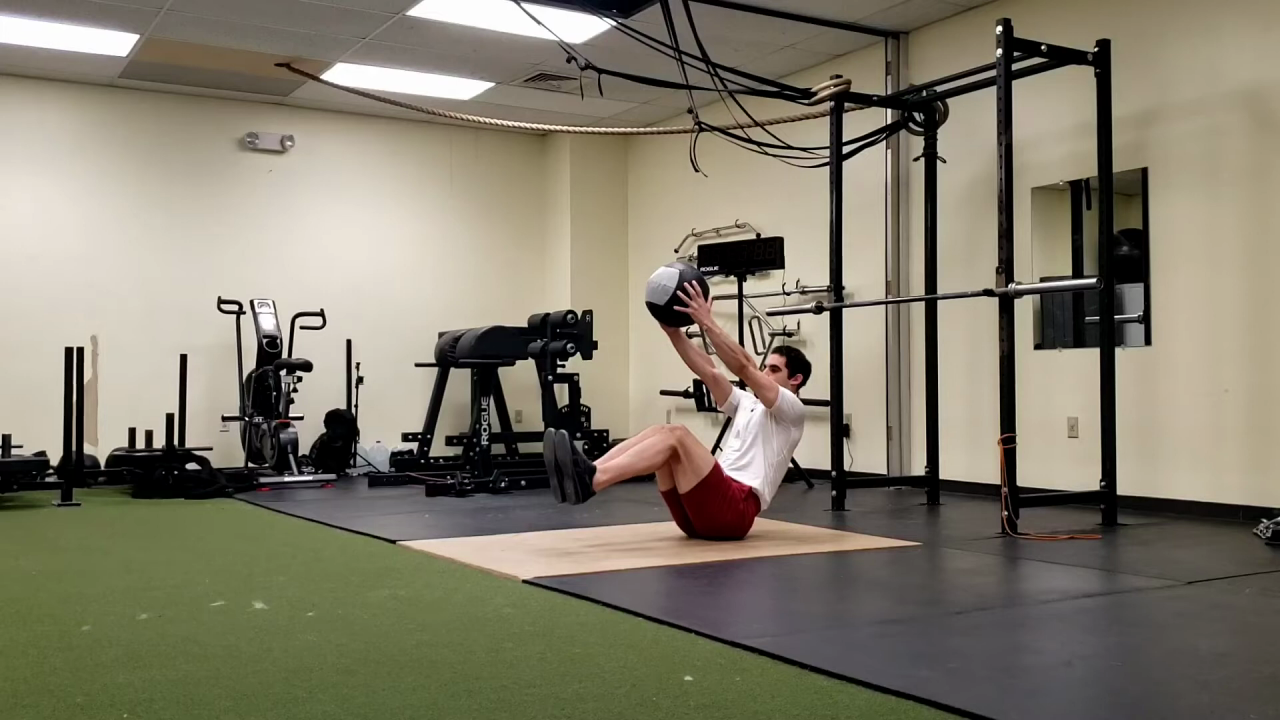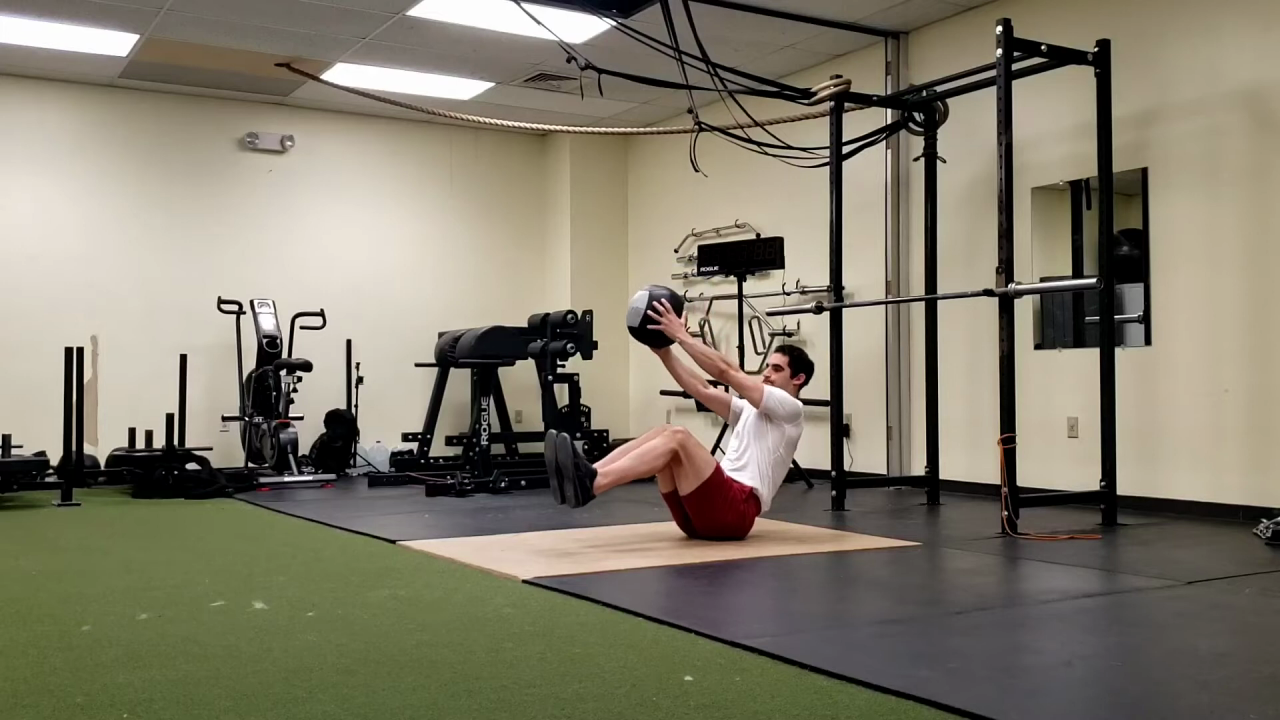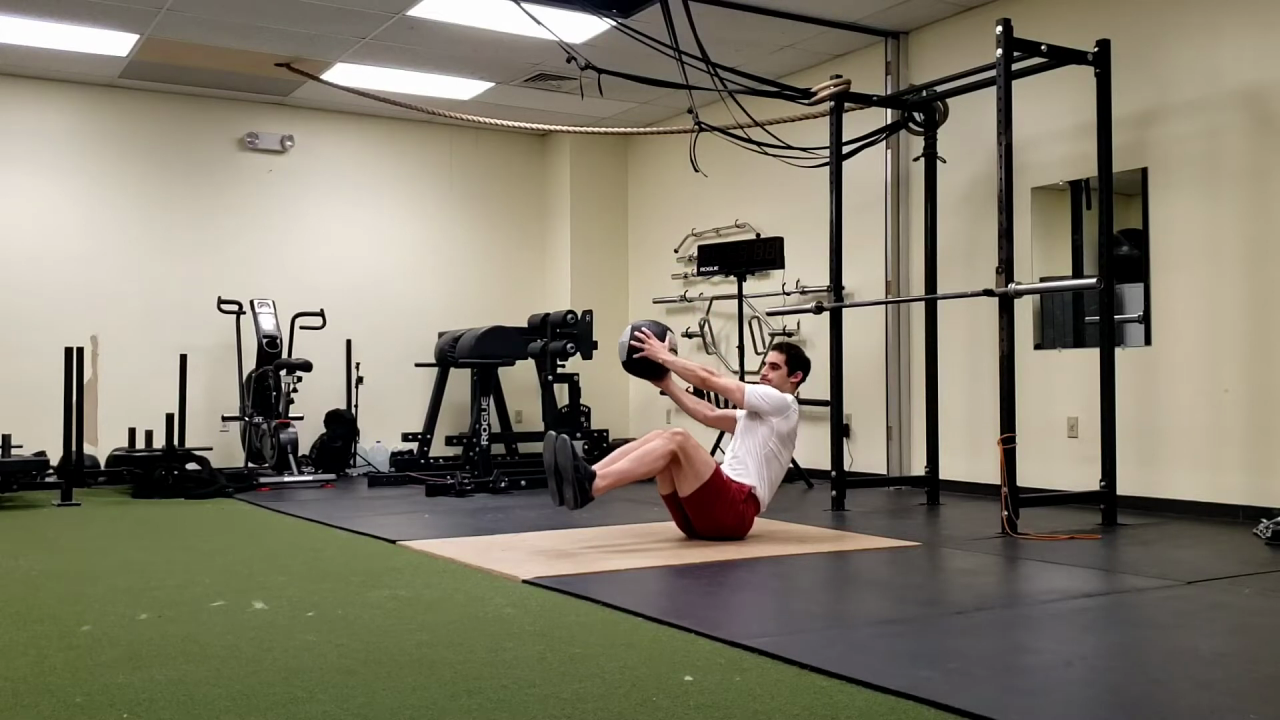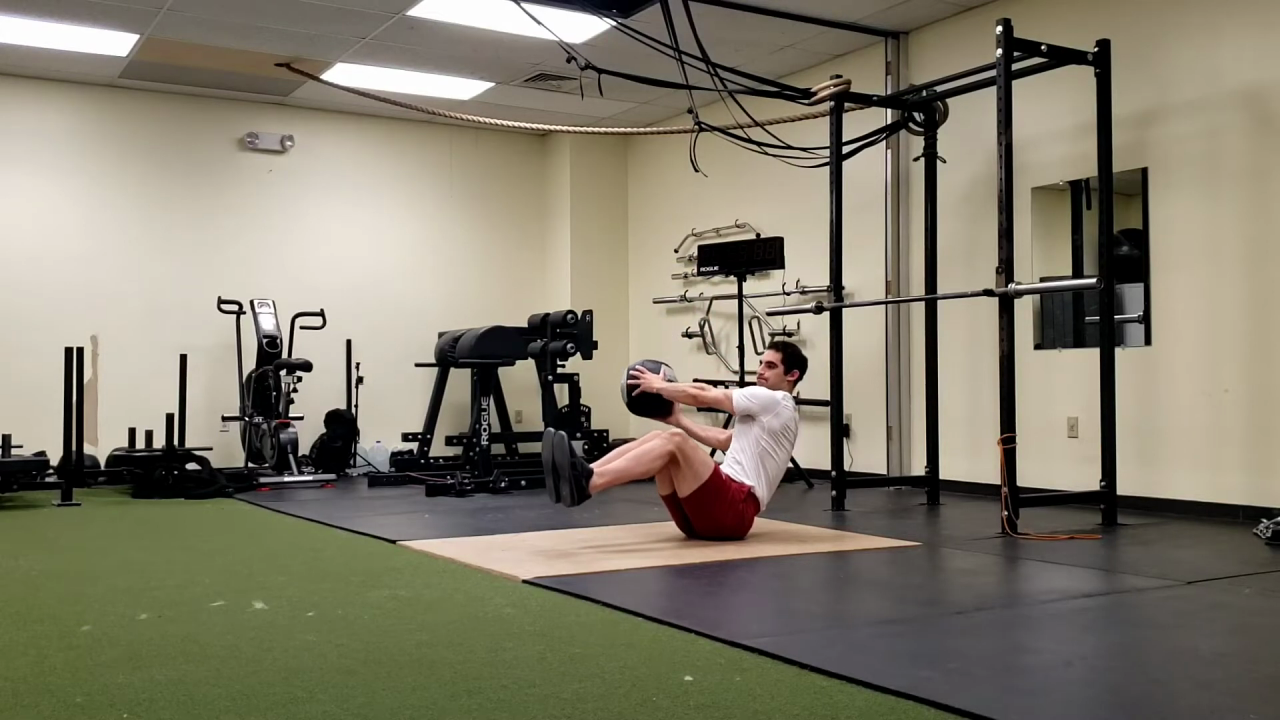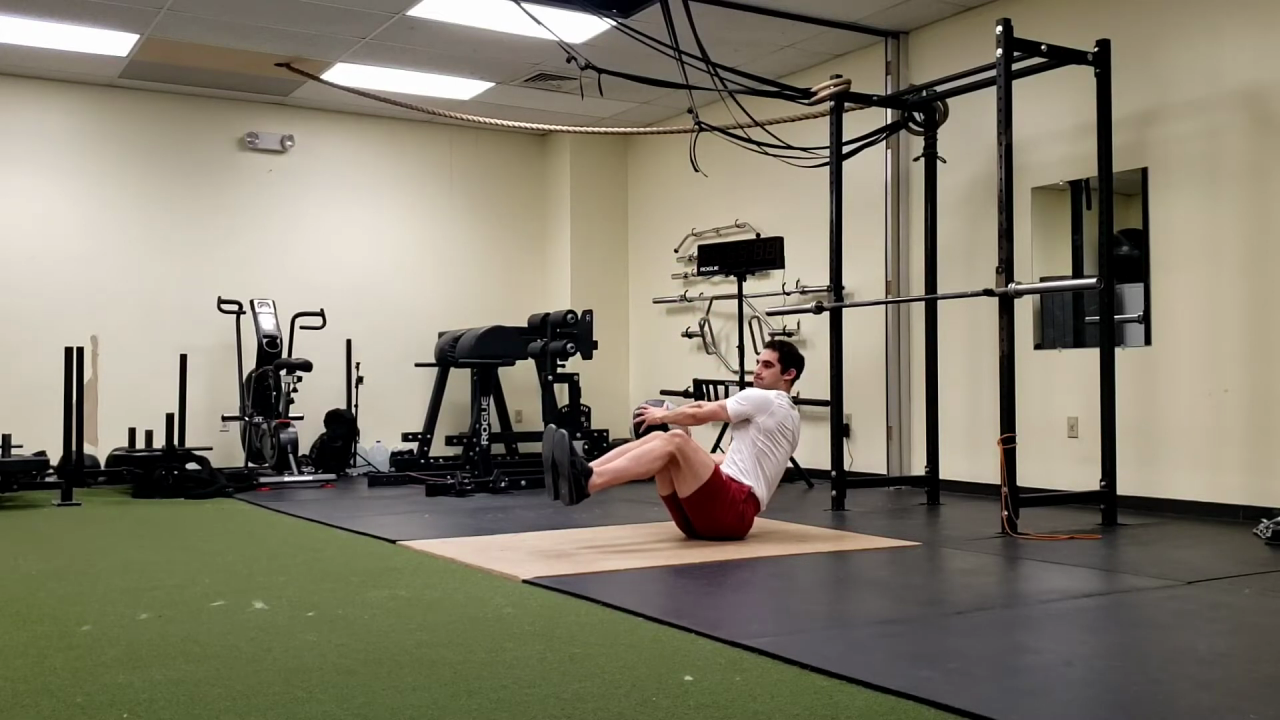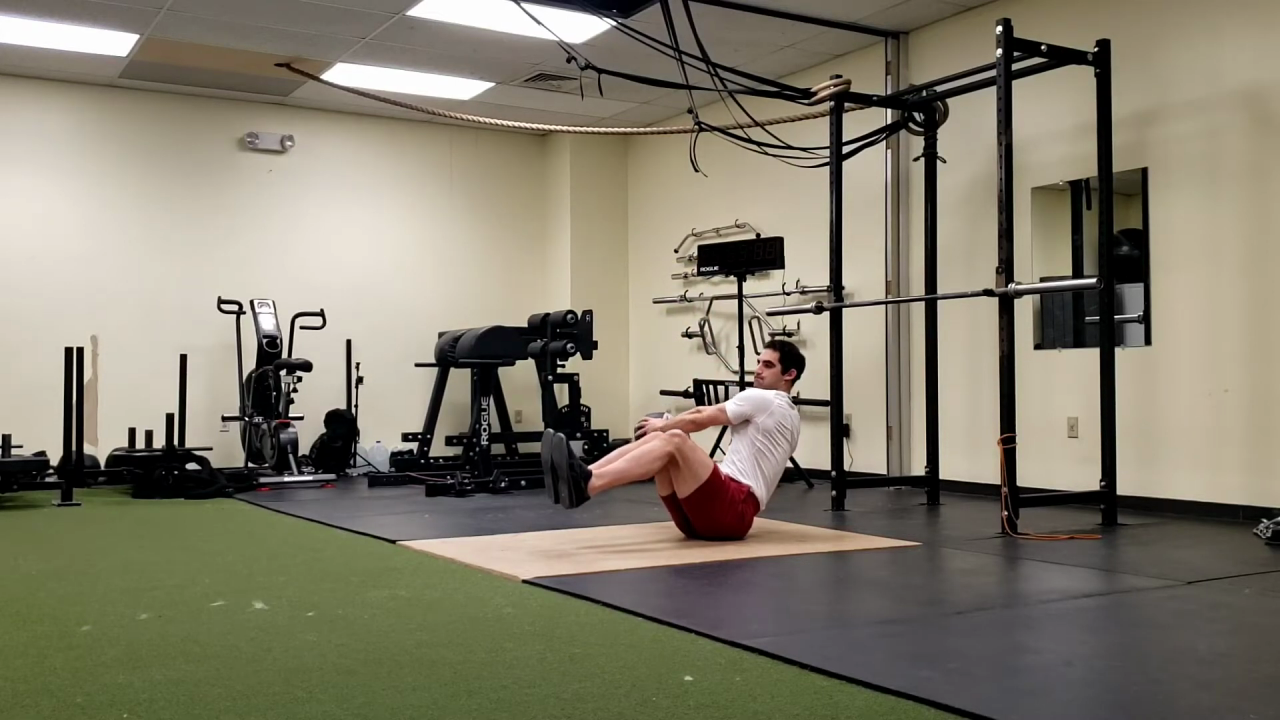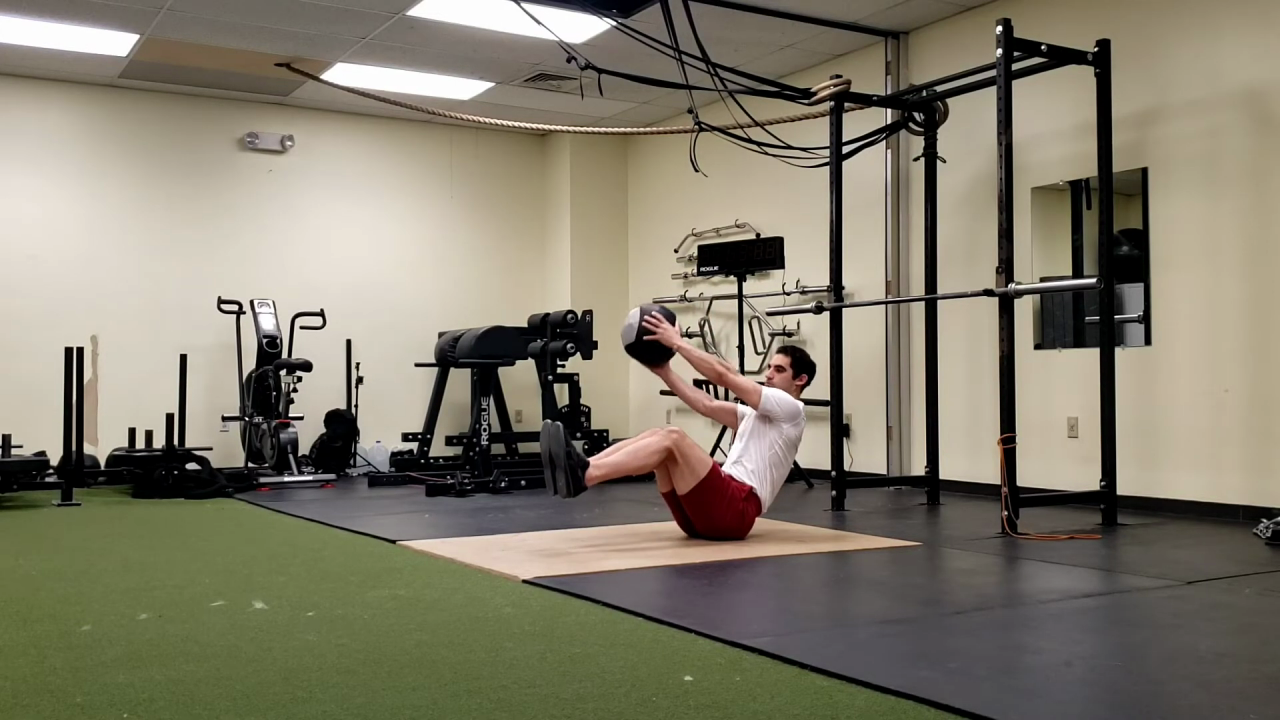
dt=0.7s
person 1, frame 1
left shoulder: (791, 412)
right shoulder: (748, 404)
left elbow: (745, 368)
right elbow: (708, 372)
left wrist: (706, 323)
right wrist: (673, 331)
left hip: (734, 510)
right hip: (701, 509)
left knee: (675, 435)
right knee: (660, 433)
left ankle: (590, 481)
right ankle: (588, 473)
person 1, frame 2
left shoulder: (789, 410)
right shoulder: (752, 410)
left elbow: (727, 372)
right elbow: (702, 390)
left wrist: (680, 335)
right wrist: (664, 351)
left hip: (735, 510)
right hip: (702, 510)
left knee: (677, 437)
right knee: (662, 434)
left ankle: (590, 484)
right ankle: (587, 476)
person 1, frame 3
left shoulder: (782, 405)
right shoulder: (757, 413)
left elbow: (710, 380)
right elbow: (710, 415)
left wrist: (663, 356)
right wrist: (665, 382)
left hip: (734, 510)
right hip: (703, 509)
left knee: (677, 438)
right knee: (659, 437)
left ankle: (590, 486)
right ankle: (587, 477)
person 1, frame 4
left shoulder: (774, 401)
right shoulder: (765, 413)
left elbow: (704, 395)
right elbow: (724, 440)
left wrist: (660, 386)
right wrist: (676, 419)
left hip: (733, 510)
right hip: (707, 509)
left knee: (673, 440)
right knee: (659, 437)
left ankle: (586, 484)
right ankle: (585, 475)
person 1, frame 5
left shoulder: (767, 400)
right shoulder: (775, 413)
left elbow: (701, 412)
left wrist: (662, 416)
right wrist: (690, 456)
left hip: (733, 510)
right hip: (709, 508)
left knee: (675, 440)
right knee: (658, 440)
left ankle: (585, 483)
right ankle: (583, 473)
person 1, frame 6
left shoulder: (766, 400)
right shoulder: (779, 414)
left elbow: (700, 419)
left wrist: (662, 424)
left hip: (732, 510)
right hip: (707, 509)
left knee: (674, 439)
right knee: (657, 439)
left ankle: (585, 486)
right ankle: (582, 476)
person 1, frame 7
left shoulder: (788, 409)
right shoulder: (757, 413)
left elbow: (724, 375)
right elbow: (708, 406)
left wrist: (677, 342)
right wrist: (664, 371)
left hip: (734, 510)
right hip: (707, 508)
left knee: (673, 437)
right knee: (659, 434)
left ankle: (583, 476)
right ankle: (582, 468)
